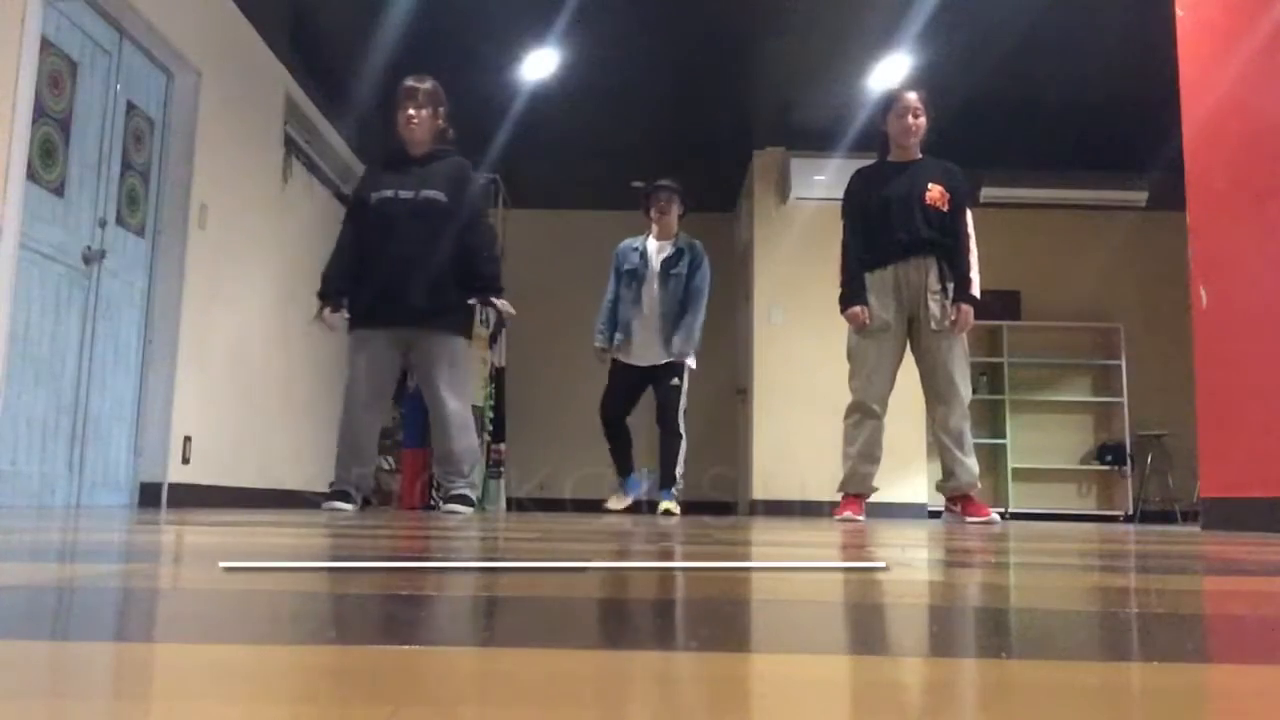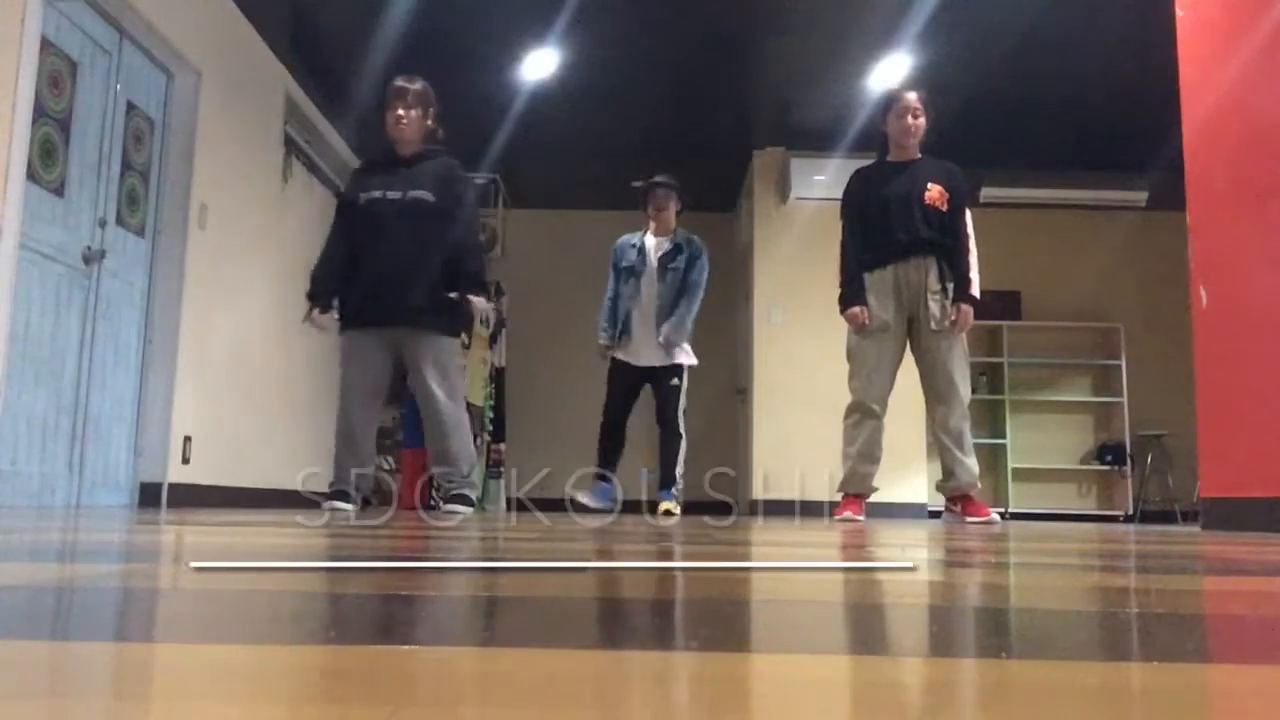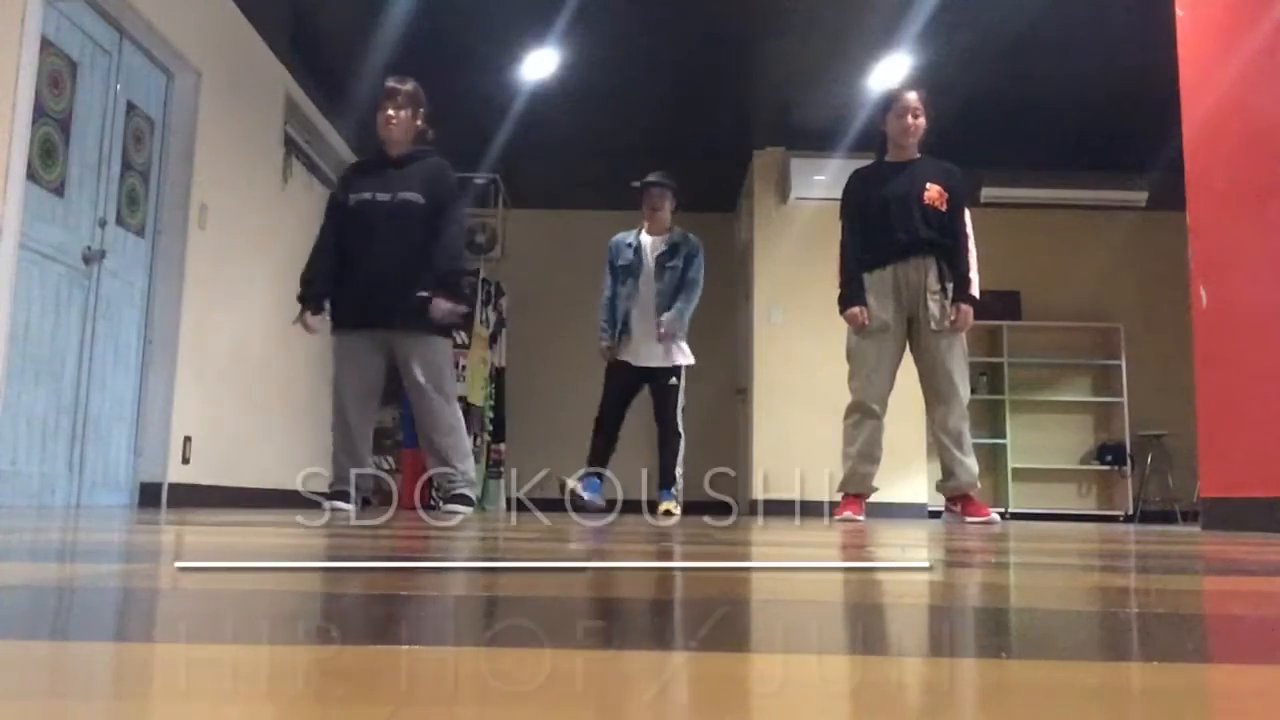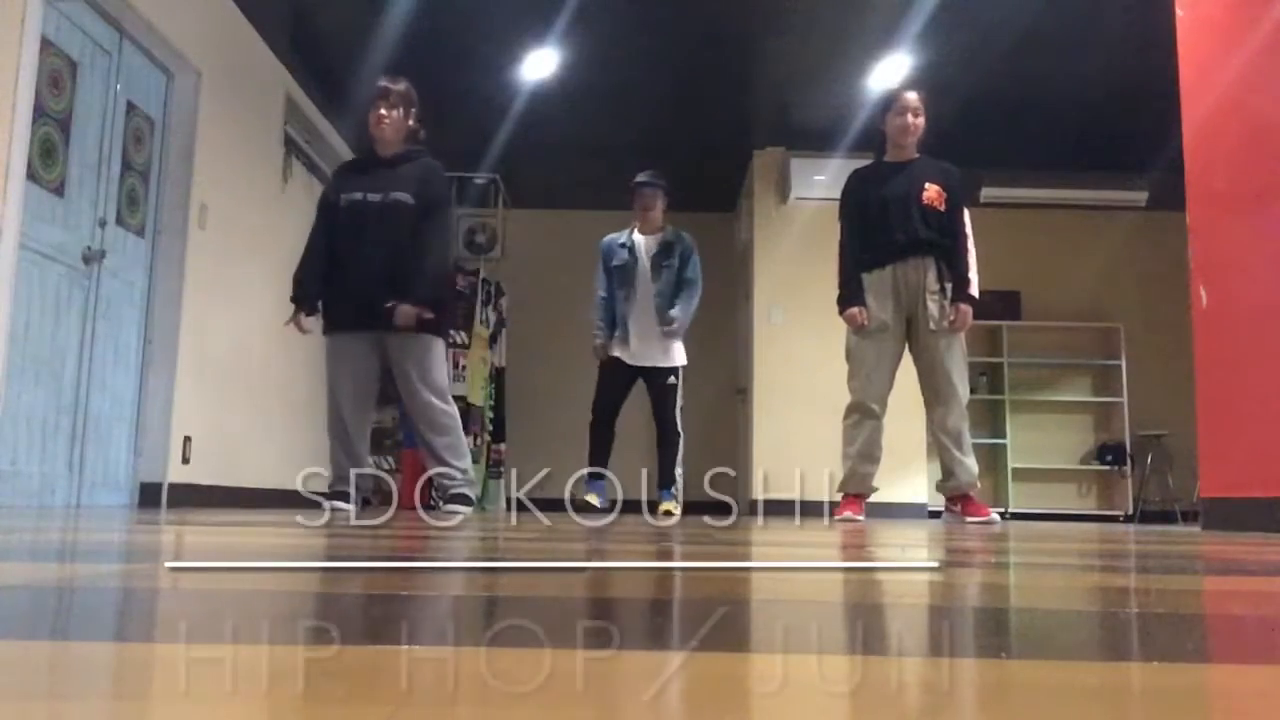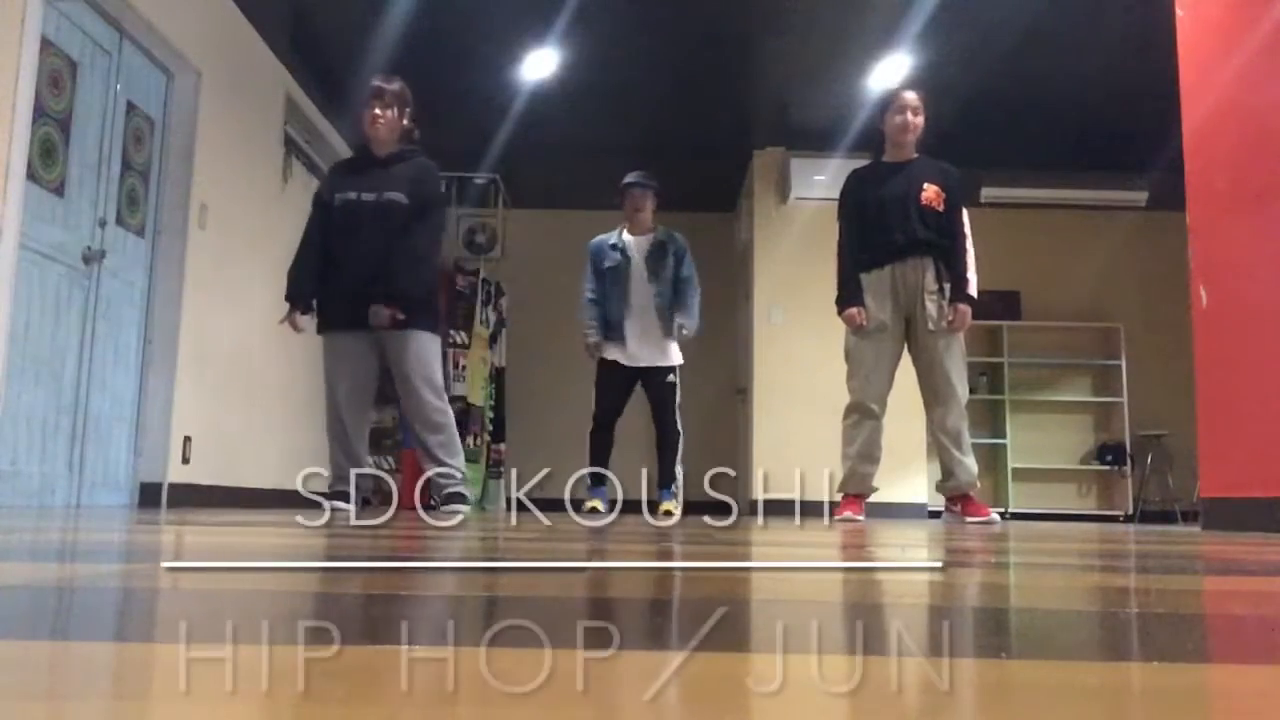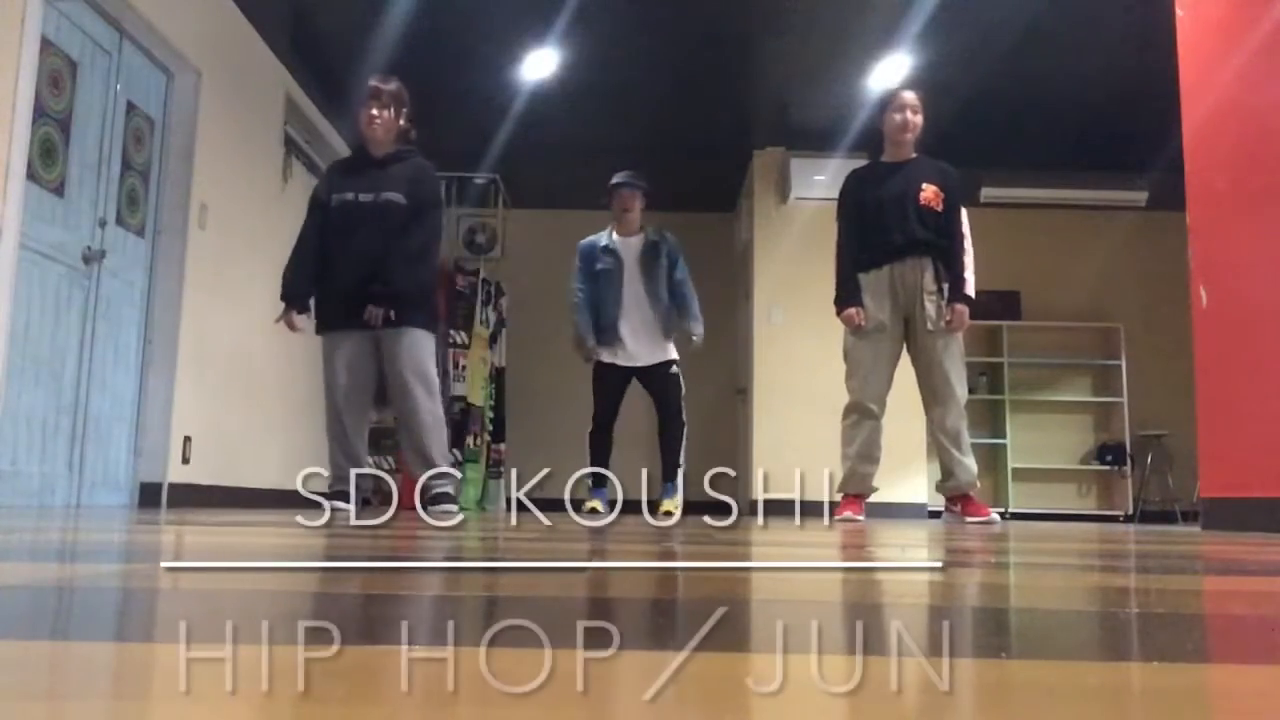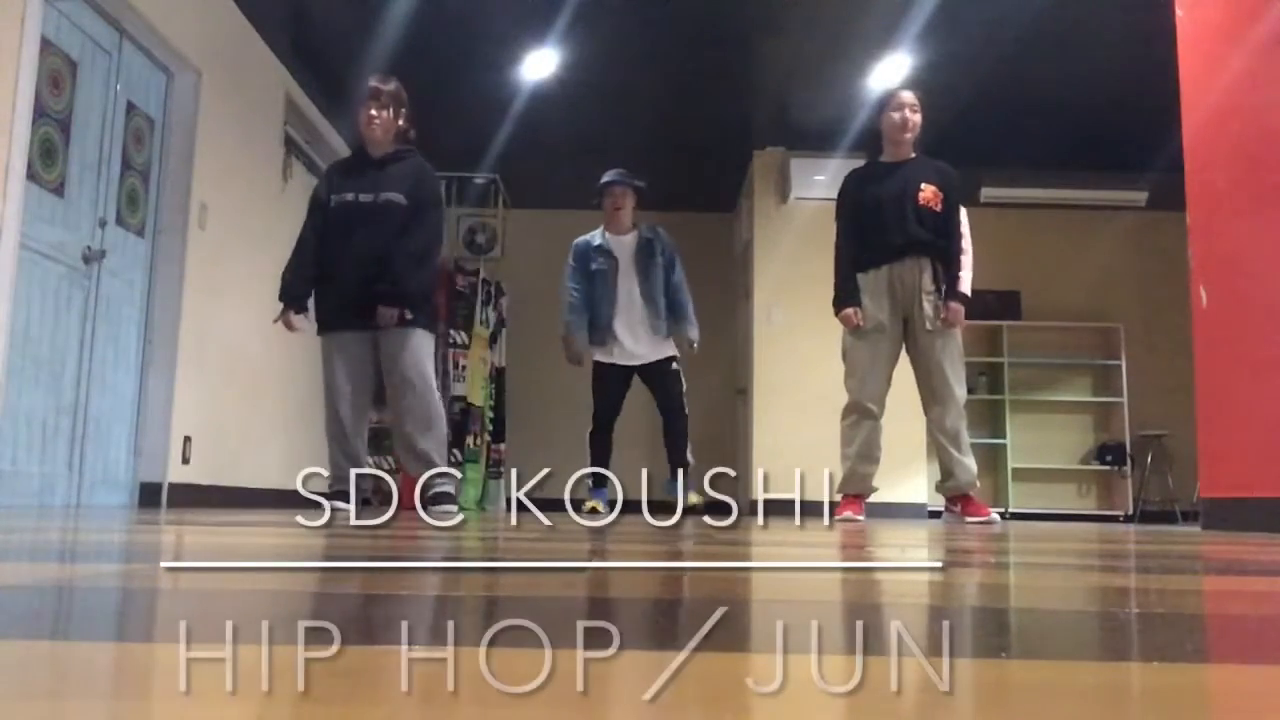
dt=0.1s
person 1, frame 1
left shoulder: (459, 174)
right shoulder: (375, 176)
left elbow: (477, 237)
right elbow: (350, 240)
left wrist: (489, 289)
right wrist: (333, 293)
left hip: (439, 312)
right hip: (373, 311)
left knee: (450, 406)
right knee: (361, 404)
left ankle: (459, 489)
right ankle: (348, 488)
person 1, frame 2
left shoulder: (448, 174)
right shoulder: (365, 177)
left elbow: (464, 236)
right elbow: (340, 241)
left wrist: (471, 287)
right wrist: (322, 294)
left hip: (429, 313)
right hip: (365, 312)
left knee: (444, 405)
right knee: (355, 405)
left ankle: (459, 490)
right ankle: (347, 488)
person 1, frame 3
left shoulder: (437, 174)
right shoulder: (354, 176)
left elbow: (450, 239)
right elbow: (330, 242)
left wrist: (446, 289)
right wrist: (313, 296)
left hip: (420, 312)
right hip: (356, 312)
left knee: (437, 404)
right knee: (351, 405)
left ankle: (459, 489)
right ankle: (348, 489)
person 1, frame 4
left shoulder: (428, 174)
right shoulder: (346, 176)
left elbow: (436, 241)
right elbow: (321, 242)
left wrist: (416, 296)
right wrist: (306, 297)
left hip: (412, 312)
right hip: (349, 313)
left knee: (431, 402)
right knee: (346, 406)
left ankle: (457, 488)
right ankle: (347, 489)
person 1, frame 5
left shoulder: (423, 174)
right shoulder: (340, 176)
left elbow: (424, 244)
right elbow: (314, 241)
left wrist: (395, 296)
right wrist: (300, 295)
left hip: (409, 311)
right hip: (345, 311)
left knee: (426, 402)
right knee: (345, 406)
left ankle: (451, 487)
right ankle: (347, 489)
person 1, frame 6
left shoulder: (419, 174)
right shoulder: (337, 176)
left elbow: (421, 245)
right elbow: (311, 241)
left wrist: (388, 296)
right wrist: (296, 295)
left hip: (404, 310)
right hip: (343, 311)
left knee: (418, 400)
right knee: (344, 406)
left ankle: (439, 486)
right ankle: (346, 489)
person 1, frame 7
left shoulder: (418, 174)
right shoulder: (336, 176)
left elbow: (423, 242)
right elbow: (311, 241)
left wrist: (398, 296)
right wrist: (294, 295)
left hip: (401, 310)
right hip: (343, 311)
left knee: (416, 399)
right knee: (343, 405)
left ankle: (438, 487)
right ankle: (345, 489)
person 2, frame 1
left shoulder: (947, 176)
right shoulder: (865, 180)
left elbow: (962, 240)
right elbow: (852, 243)
left wrist: (966, 294)
right wrist: (852, 297)
left hip: (937, 286)
right hip: (880, 286)
left knee: (951, 395)
right knee: (868, 394)
left ankle: (960, 492)
right ankle: (854, 492)
person 2, frame 2
left shoulder: (947, 176)
right shoulder: (864, 181)
left elbow: (962, 240)
right elbow: (851, 244)
left wrist: (966, 294)
right wrist: (851, 297)
left hip: (936, 286)
right hip: (879, 286)
left knee: (951, 395)
right knee: (867, 395)
left ankle: (960, 492)
right ankle: (854, 493)
person 2, frame 3
left shoulder: (946, 176)
right shoulder: (863, 180)
left elbow: (961, 239)
right elbow: (850, 244)
left wrist: (965, 294)
right wrist: (851, 297)
left hip: (936, 286)
right hip: (879, 287)
left knee: (950, 395)
right knee: (867, 395)
left ankle: (960, 493)
right ankle: (854, 493)
person 2, frame 4
left shoulder: (945, 176)
right shoulder: (861, 181)
left elbow: (960, 239)
right elbow: (849, 244)
left wrist: (965, 294)
right wrist: (849, 297)
left hip: (935, 285)
right hip: (878, 287)
left knee: (949, 395)
right knee: (867, 395)
left ankle: (960, 493)
right ankle: (854, 493)
person 2, frame 5
left shoulder: (943, 176)
right shoulder: (861, 181)
left elbow: (959, 239)
right elbow: (848, 245)
left wrist: (963, 294)
right wrist: (848, 298)
left hip: (934, 286)
right hip: (877, 286)
left knee: (948, 395)
right knee: (866, 395)
left ankle: (960, 493)
right ankle: (854, 493)
person 2, frame 6
left shoulder: (942, 175)
right shoulder: (859, 181)
left elbow: (957, 239)
right elbow: (847, 245)
left wrist: (961, 293)
right wrist: (846, 298)
left hip: (932, 285)
right hip: (875, 286)
left knee: (947, 394)
right knee: (865, 395)
left ankle: (960, 493)
right ankle: (854, 493)
person 2, frame 7
left shoulder: (941, 175)
right shoulder: (859, 181)
left elbow: (958, 238)
right elbow: (845, 245)
left wrist: (958, 292)
right wrist: (845, 298)
left hip: (931, 285)
right hip: (873, 286)
left knee: (946, 394)
right knee: (864, 395)
left ankle: (959, 492)
right ankle: (854, 493)
person 3, frame 1
left shoulder: (694, 253)
right shoulder: (627, 250)
left elbow: (697, 301)
right elbow: (613, 297)
left wrist: (685, 342)
right wrist: (603, 337)
left hip: (672, 355)
right hip: (628, 351)
left knee: (670, 421)
right knee: (611, 412)
left ankle: (669, 492)
right ankle: (629, 480)
person 3, frame 2
left shoulder: (692, 248)
right shoulder: (625, 246)
left elbow: (693, 295)
right elbow: (613, 294)
left wrist: (674, 331)
right wrist: (606, 336)
left hip: (670, 353)
right hip: (627, 350)
left knee: (670, 421)
right knee: (612, 416)
left ankle: (669, 492)
right ankle: (604, 485)
person 3, frame 3
left shoulder: (689, 246)
right shoulder: (621, 245)
left elbow: (691, 290)
right elbow: (610, 294)
left wrist: (672, 321)
right wrist: (606, 336)
left hip: (669, 351)
right hip: (626, 349)
left knee: (669, 423)
right knee: (608, 415)
left ankle: (669, 493)
right ankle: (592, 482)
person 3, frame 4
left shoulder: (682, 244)
right shoulder: (612, 245)
left elbow: (691, 287)
right elbow: (604, 294)
left wrist: (680, 316)
right wrist: (601, 335)
left hip: (665, 350)
right hip: (621, 349)
left knee: (668, 422)
right knee: (602, 414)
left ankle: (669, 492)
right ankle: (595, 485)
person 3, frame 5
left shoulder: (673, 244)
right shoulder: (602, 247)
left elbow: (687, 286)
right elbow: (592, 295)
left wrist: (686, 319)
right wrist: (593, 335)
left hip: (662, 351)
right hip: (616, 351)
left knee: (667, 421)
right knee: (604, 420)
left ankle: (669, 492)
right ankle: (597, 491)
person 3, frame 6
left shoulder: (664, 244)
right shoulder: (591, 248)
left elbow: (682, 288)
right elbow: (581, 295)
left wrist: (693, 324)
right wrist: (584, 336)
left hip: (657, 349)
right hip: (610, 352)
left knee: (672, 415)
right knee: (602, 421)
left ankle: (671, 489)
right ankle: (598, 492)
person 3, frame 7
left shoulder: (658, 241)
right shoulder: (584, 248)
left elbow: (676, 286)
right elbow: (576, 295)
left wrist: (687, 328)
right wrist: (574, 337)
left hip: (657, 346)
right hip: (609, 350)
left knee: (675, 409)
right knee: (603, 420)
left ankle: (681, 480)
right ankle: (598, 492)
